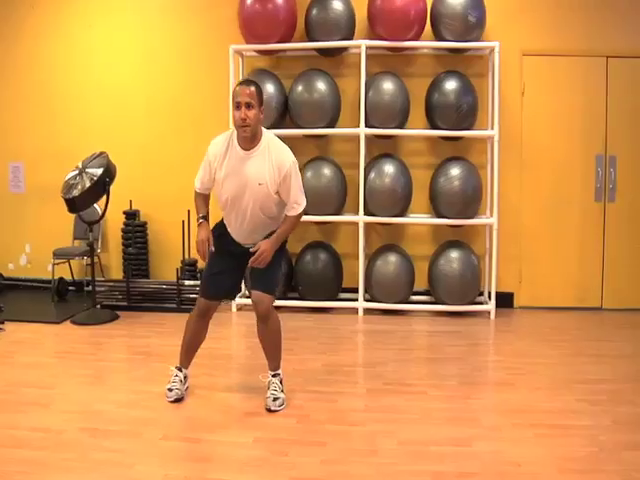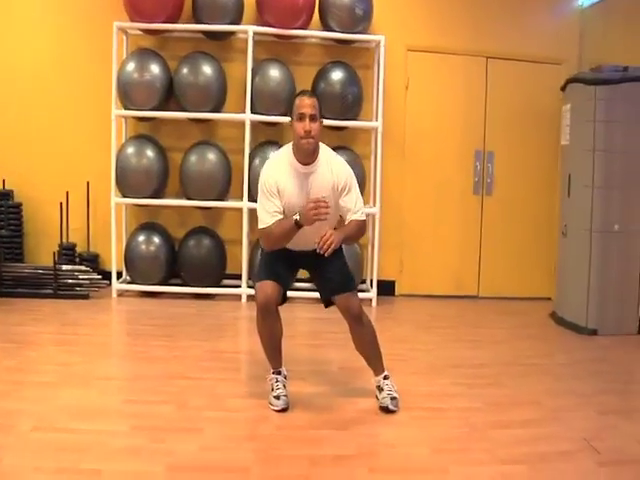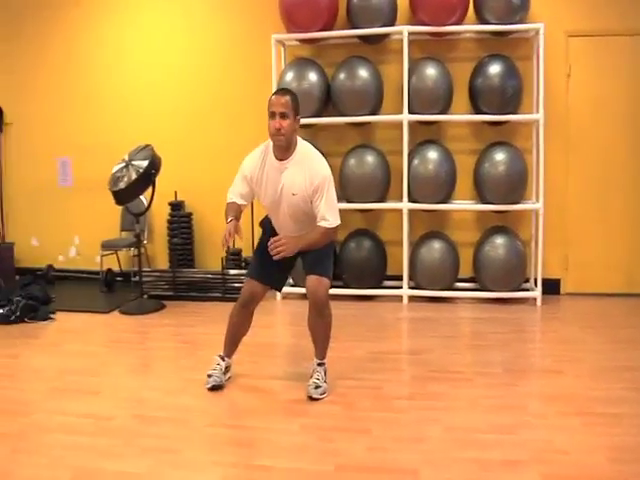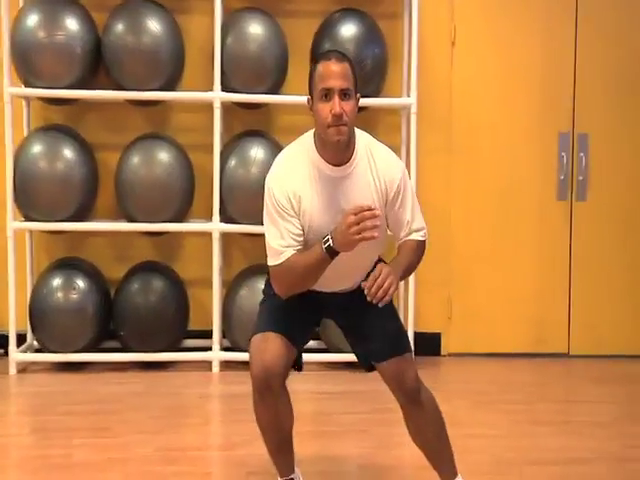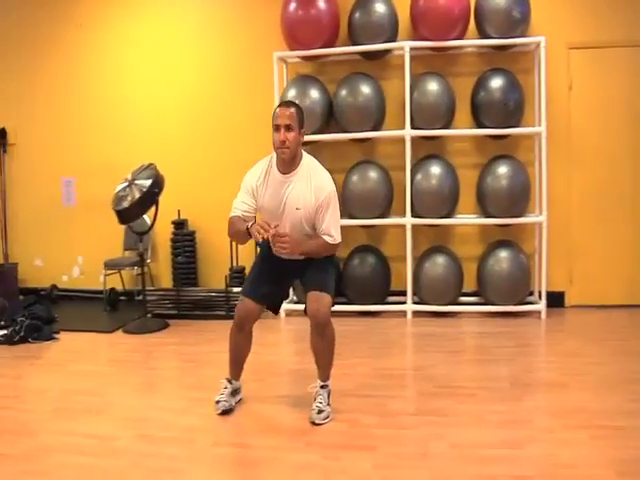
dt=1s
person 1, frame 1
left shoulder: (281, 157)
right shoulder: (217, 148)
left elbow: (296, 209)
right elbow: (202, 189)
left wrist: (274, 242)
right wrist: (202, 224)
left hip: (268, 239)
right hip: (228, 237)
left knee: (263, 305)
right knee: (204, 306)
left ankle: (275, 377)
right ankle: (181, 371)
person 1, frame 2
left shoulder: (339, 168)
right shoulder: (273, 169)
left elbow: (359, 223)
right elbow: (267, 239)
left wrist: (338, 233)
right wrist: (300, 220)
left hip: (324, 246)
right hip: (282, 247)
left knee: (353, 309)
right knee: (265, 299)
left ankle: (382, 378)
right ankle: (277, 375)
person 1, frame 3
left shoulder: (316, 166)
right shoulder: (255, 160)
left elbow: (329, 229)
right elbow: (236, 198)
left wrist: (297, 243)
right wrist: (232, 220)
left hip: (314, 237)
right hip: (276, 232)
left knee: (318, 294)
right knee: (248, 296)
left ankle: (320, 366)
right ankle: (224, 361)
person 1, frame 4
left shoulder: (386, 165)
right shoulder: (285, 174)
left elbow: (415, 238)
right elbow: (283, 283)
left wrist: (394, 270)
right wrist: (334, 244)
left hip: (362, 285)
right hip: (297, 286)
left knee: (407, 383)
right knee: (265, 369)
person 1, frame 5
left shoulder: (320, 181)
right shoulder: (257, 175)
left elbow: (331, 242)
right elbow: (233, 229)
left wrist: (300, 245)
right wrist: (250, 227)
left hip: (314, 255)
right hip: (273, 254)
left knee: (319, 313)
right knee: (243, 315)
left ankle: (323, 389)
right ankle: (233, 384)
